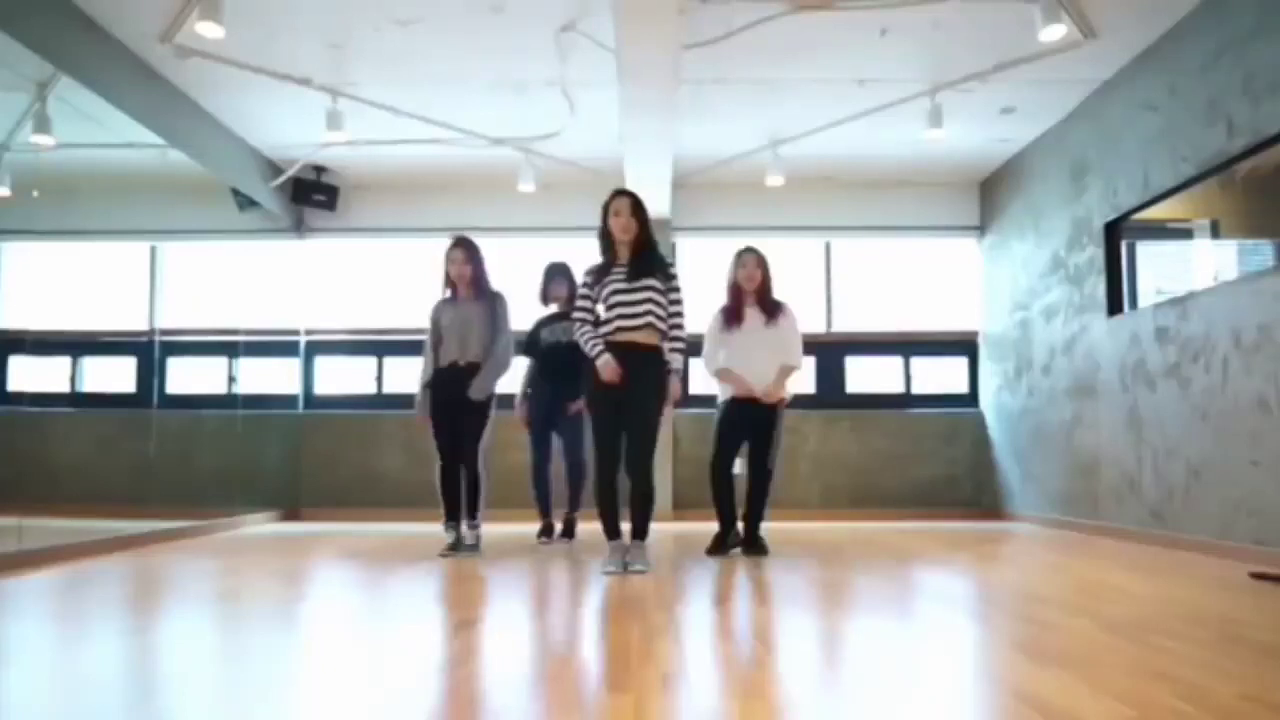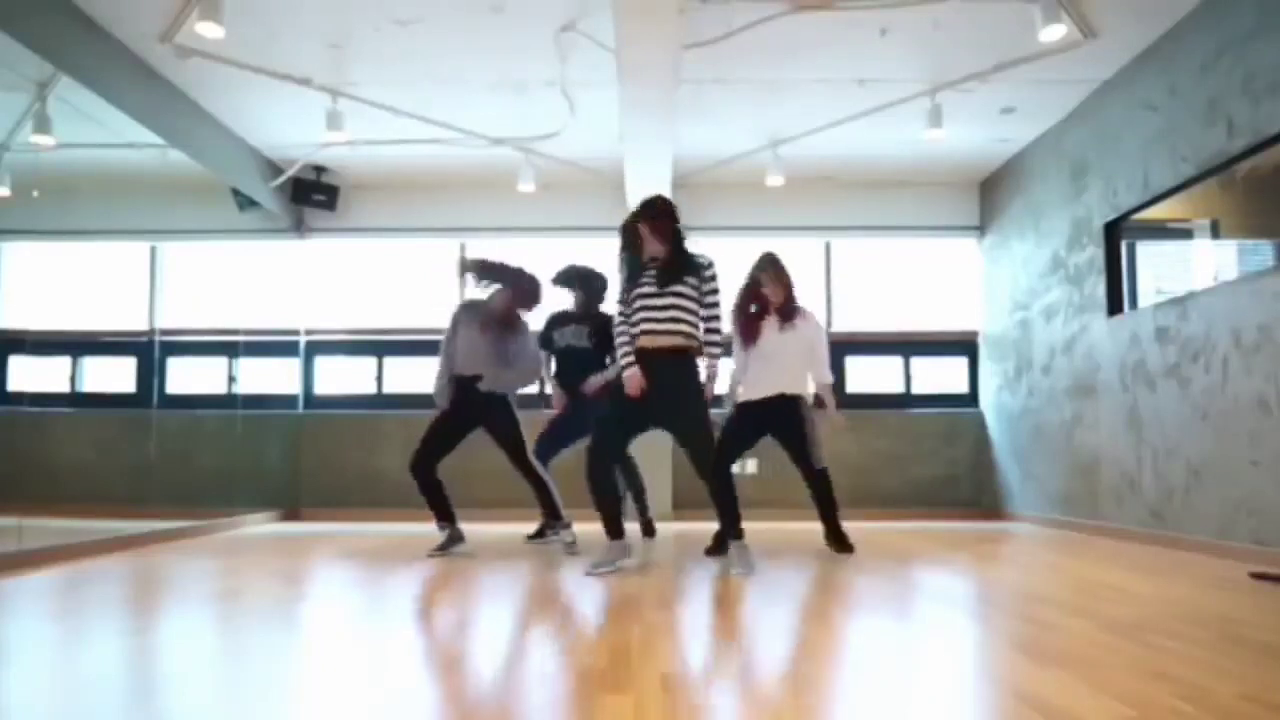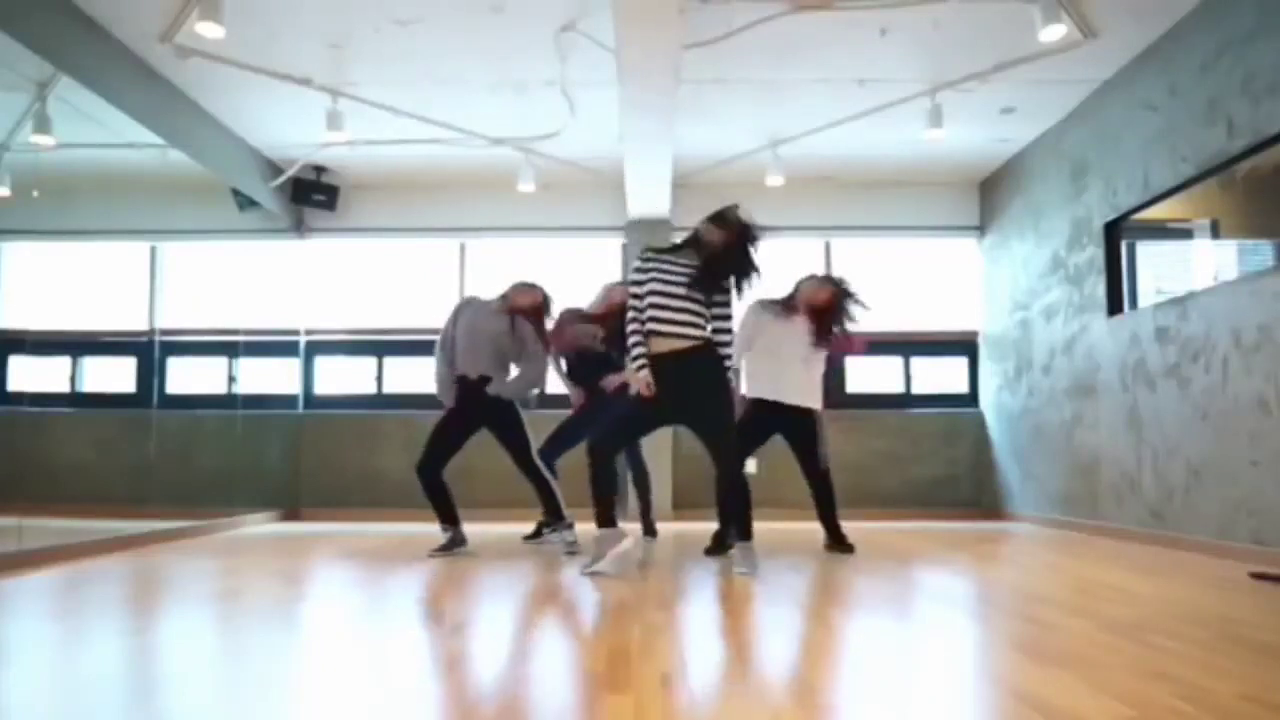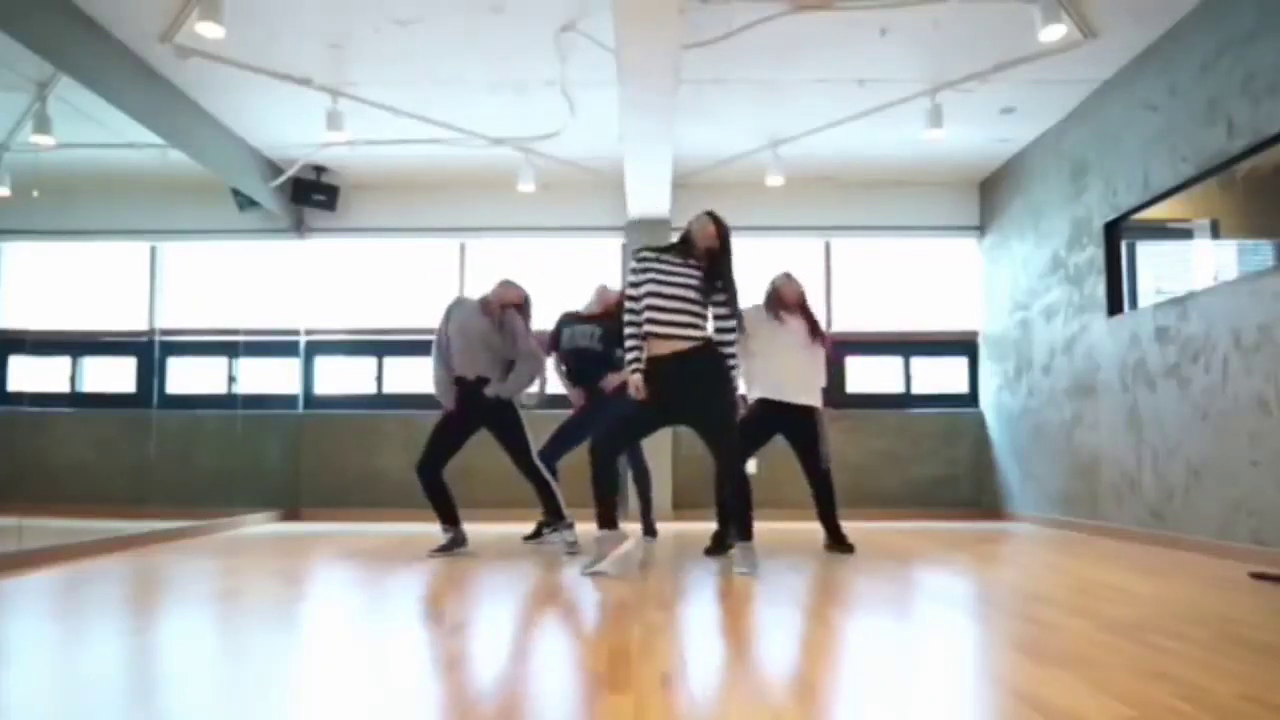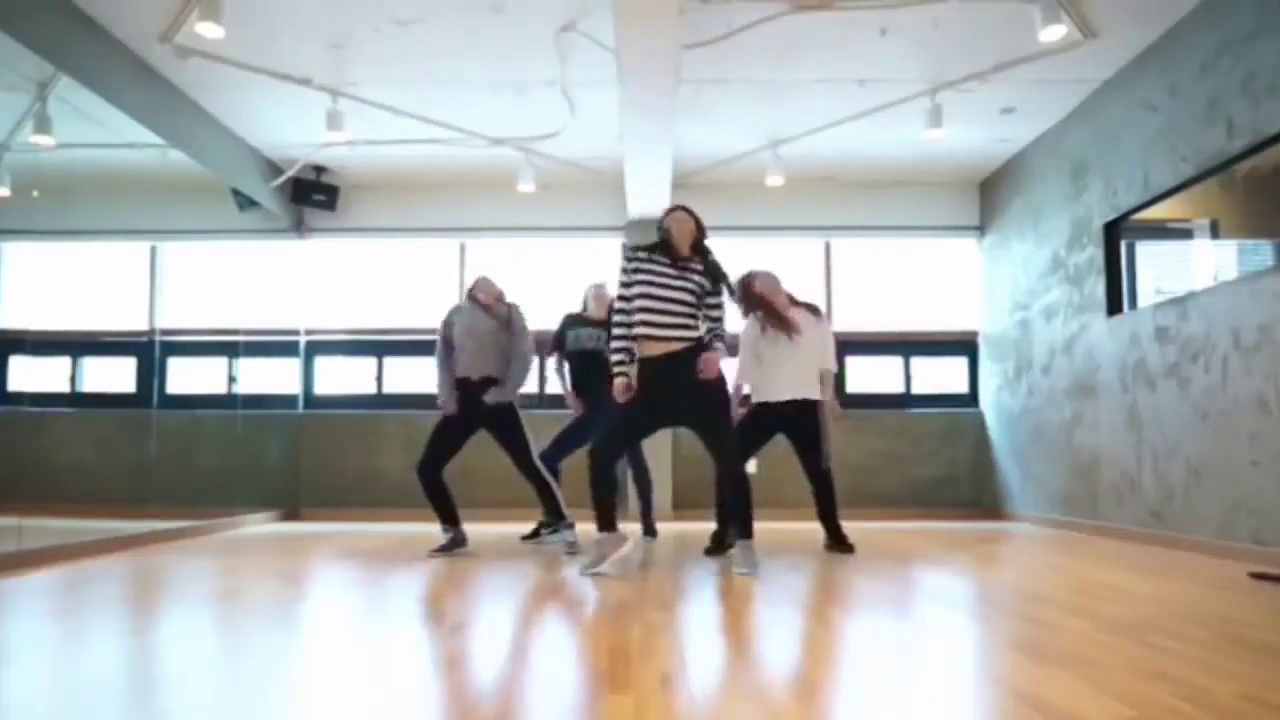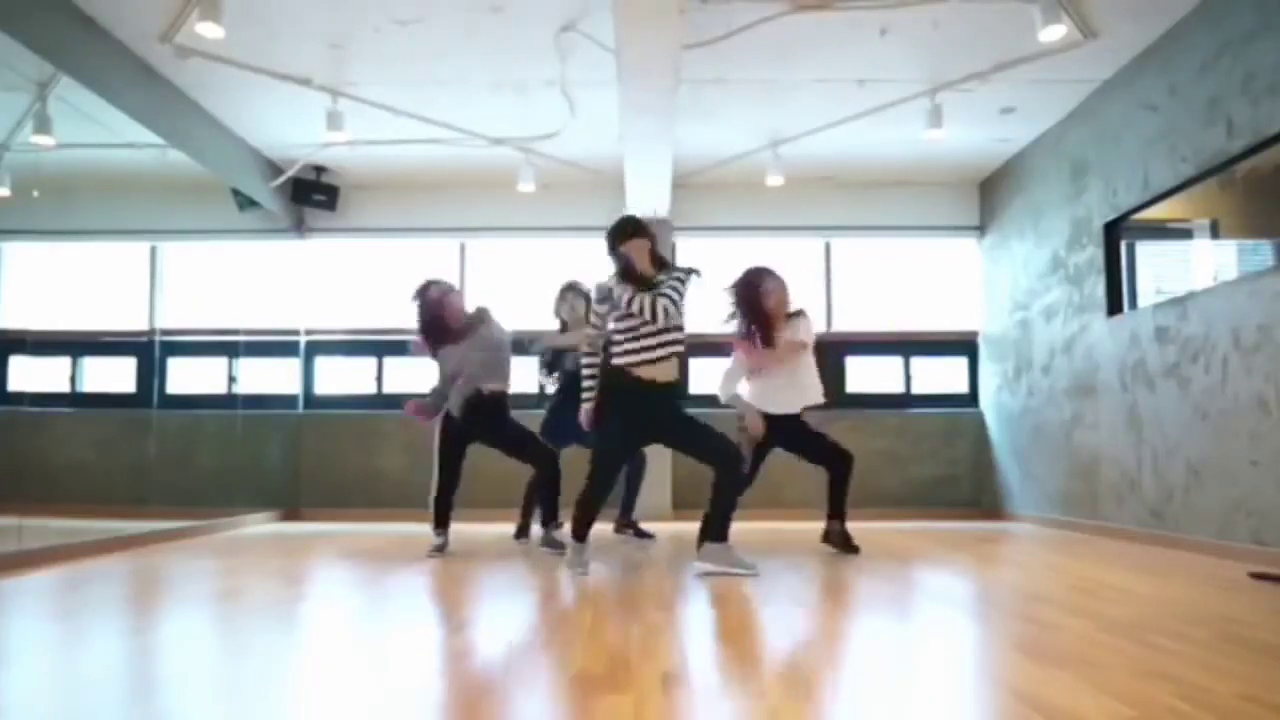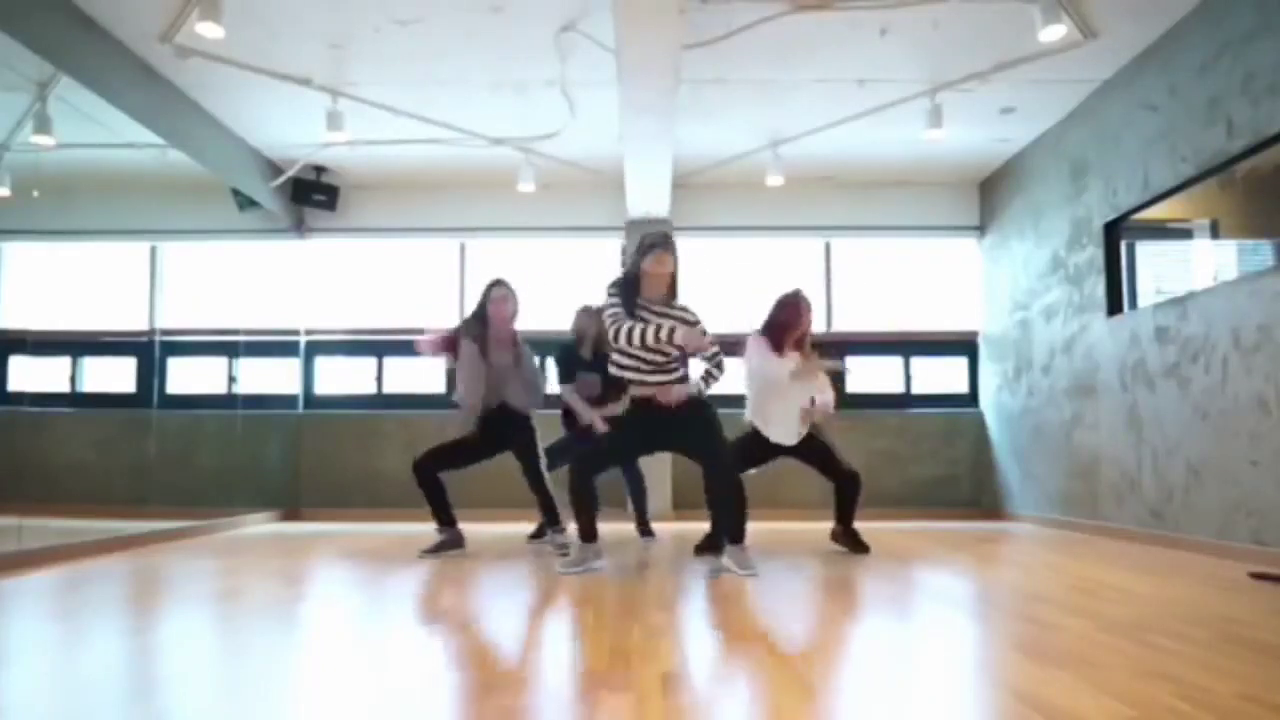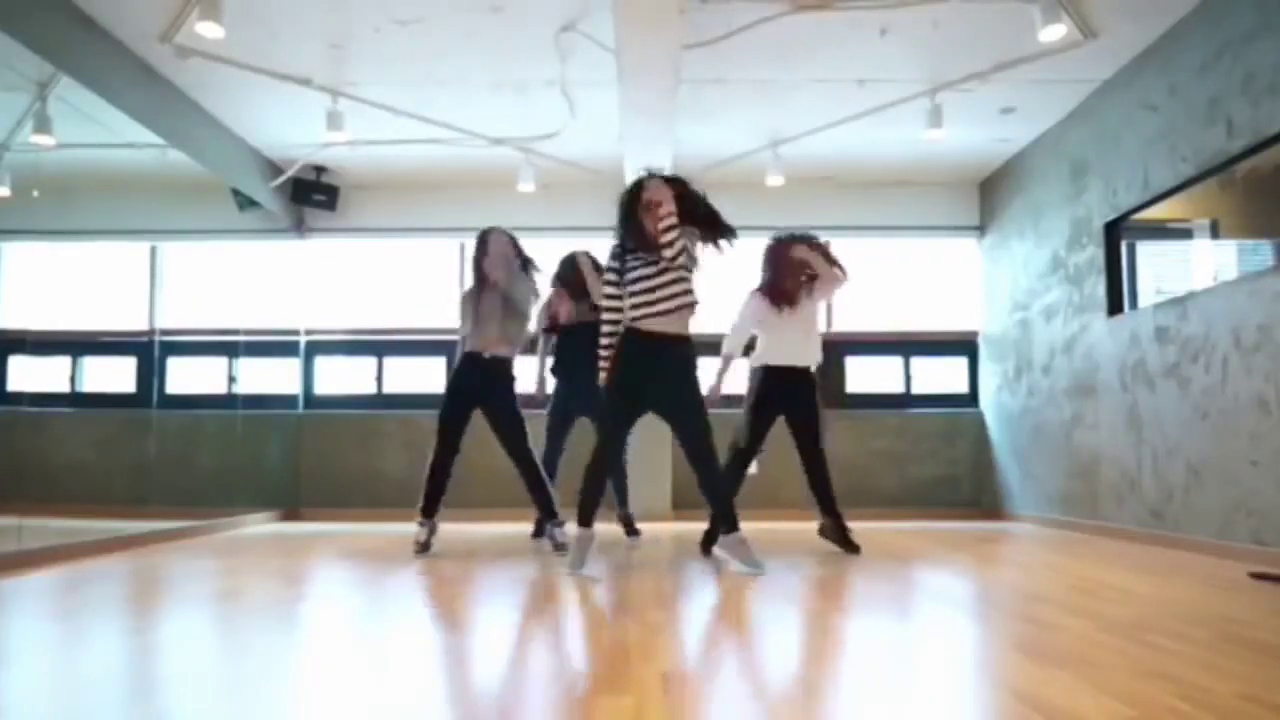
dt=0.4s
person 1, frame 1
left shoulder: (662, 268)
right shoulder: (595, 274)
left elbow: (676, 325)
right elbow: (581, 324)
left wrist: (675, 372)
right wrist: (600, 356)
left hip: (648, 366)
right hip: (609, 367)
left knee: (640, 462)
right knee: (607, 461)
left ankle: (638, 543)
right ankle: (614, 544)
person 1, frame 2
left shoulder: (699, 269)
right shoulder: (633, 274)
left elbow: (712, 324)
right elbow: (620, 326)
left wrist: (711, 374)
right wrist: (628, 368)
left hip: (677, 372)
right hip: (639, 375)
left knee: (706, 460)
right knee: (599, 456)
left ankle: (736, 543)
right ankle: (616, 543)
person 1, frame 3
left shoulder: (716, 276)
right shoulder: (648, 261)
left elbow: (723, 333)
right elbow: (633, 319)
left wrist: (727, 383)
right wrist: (639, 367)
left hip: (701, 370)
right hip: (657, 374)
left knee: (727, 459)
right knee: (601, 446)
left ankle: (743, 544)
right ankle: (608, 535)
person 1, frame 4
left shoulder: (713, 273)
right shoulder: (644, 260)
left elbow: (727, 332)
right elbow: (631, 319)
left wrist: (731, 386)
right wrist: (633, 370)
left hip: (703, 370)
right hip: (658, 375)
left knee: (729, 458)
right knee: (602, 446)
left ankle: (743, 545)
right ankle: (609, 536)
person 1, frame 5
left shoulder: (706, 272)
right shoulder: (636, 259)
left elbow: (716, 328)
right elbow: (621, 318)
left wrist: (716, 354)
right wrist: (620, 371)
left hip: (695, 372)
right hip: (651, 376)
left knee: (728, 458)
right knee: (601, 453)
left ankle: (743, 544)
right ankle: (609, 540)
person 1, frame 6
left shoulder: (674, 277)
right shoulder: (608, 292)
left elbow: (663, 313)
right elbow: (592, 349)
left wrist: (619, 293)
right wrist: (588, 400)
left hip: (664, 399)
right hip: (622, 396)
left knee: (731, 459)
right knee: (601, 477)
left ankle: (714, 547)
right ankle: (578, 544)
person 1, frame 7
left shoulder: (683, 315)
right shoulder: (619, 296)
left elbow: (716, 360)
right elbow: (621, 334)
left wrist: (692, 388)
right wrist: (673, 334)
left hip: (683, 411)
right hip: (642, 414)
left knee: (722, 470)
right knee: (582, 468)
left ankle: (735, 547)
right ankle: (588, 546)
person 1, frame 8
left shoulder: (687, 238)
right shoulder: (624, 250)
left elbow: (671, 253)
right elbow: (610, 310)
left wrist: (669, 206)
right wrist: (606, 364)
left hip: (676, 354)
right hip: (635, 351)
left knee: (702, 453)
right knee: (606, 449)
left ankle: (731, 537)
right ankle: (584, 534)
person 2, frame 1
left shoulder: (780, 312)
right shoulder: (724, 315)
left elbow: (793, 354)
right elbow: (710, 359)
left wrist: (777, 385)
right wrist: (736, 381)
left hip: (769, 400)
right hip: (735, 399)
left knee: (761, 467)
right knee: (720, 464)
left ankle: (752, 531)
right ankle: (727, 530)
person 2, frame 2
left shoulder: (804, 320)
right shoulder: (748, 322)
left elbow: (821, 365)
right elbow: (740, 364)
left wrist: (830, 406)
right wrist: (733, 390)
left hip: (789, 402)
right hip: (752, 403)
left knee: (813, 468)
right knee: (718, 462)
left ankle: (833, 530)
person 2, frame 3
left shoulder: (821, 332)
right shoulder: (762, 311)
left elbow: (815, 372)
right elbow: (737, 350)
left wrist: (814, 402)
left hip: (802, 408)
right hip: (763, 403)
left knee: (818, 472)
left ankle: (834, 534)
right ankle: (725, 533)
person 2, frame 4
left shoulder: (810, 327)
right shoulder: (754, 316)
left elbow: (816, 371)
right elbow: (735, 353)
left wrist: (815, 403)
left hip: (804, 407)
right hip: (766, 404)
left knee: (819, 471)
left ankle: (834, 534)
right ankle: (725, 532)
person 2, frame 5
left shoulder: (813, 316)
right shoulder: (757, 323)
left elbow: (827, 361)
right elbow: (745, 367)
left wrist: (828, 394)
right wrist: (734, 405)
left hip: (806, 405)
right hip: (767, 404)
left knee: (819, 470)
left ankle: (834, 533)
right ankle: (724, 532)
person 2, frame 6
left shoulder: (799, 322)
right shoulder: (750, 340)
left elbow: (797, 347)
right elbow: (726, 388)
left wrist: (762, 361)
right wrist: (748, 412)
left hip: (792, 419)
right hip: (762, 418)
left knee: (841, 460)
left ankle: (835, 528)
person 2, frame 7
left shoulder: (806, 354)
right shoulder: (759, 343)
left elbow: (825, 401)
right elbow: (785, 371)
left wrist: (814, 412)
right wrist: (817, 366)
left hip: (800, 434)
right hip: (763, 433)
left knee: (849, 478)
left ankle: (843, 529)
right ankle: (718, 533)
person 2, frame 8
left shoulder: (811, 293)
right shoulder: (760, 299)
left elbow: (836, 278)
right elbow: (734, 341)
left wrist: (809, 254)
right wrist: (718, 380)
left hip: (802, 379)
right hip: (770, 377)
left knee: (813, 454)
right knee: (743, 452)
left ankle: (832, 522)
right ankle: (718, 525)
person 3, frame 1
left shoulder: (493, 302)
right shoulder: (441, 308)
left elbow: (503, 348)
right elbow: (430, 352)
left wrist: (483, 383)
right wrist: (424, 393)
left hip: (475, 386)
right hip: (444, 385)
left knee: (470, 455)
right knee: (448, 459)
left ankle: (472, 528)
right ankle: (454, 531)
person 3, frame 2
left shoulder: (515, 327)
right shoulder: (468, 311)
left elbow: (531, 369)
right elbow: (447, 359)
left wrist: (492, 384)
right wrist: (444, 395)
left hip: (493, 400)
right hip: (460, 398)
left knee: (524, 462)
right knee: (420, 464)
left ankle: (561, 528)
right ankle: (450, 530)
person 3, frame 3
left shoulder: (520, 327)
right shoulder: (468, 307)
left elbow: (536, 369)
right elbow: (444, 349)
left wrist: (503, 389)
right wrist: (447, 390)
left hip: (495, 400)
right hip: (463, 399)
left knee: (530, 464)
right knee: (427, 467)
left ankle: (563, 529)
right ankle: (454, 533)
person 3, frame 4
left shoulder: (509, 319)
right shoulder: (458, 307)
left elbow: (533, 362)
right elbow: (440, 352)
left wrist: (503, 389)
right wrist: (445, 392)
left hip: (493, 399)
right hip: (462, 400)
left knee: (529, 464)
right knee: (427, 467)
left ankle: (563, 528)
right ankle: (454, 533)
person 3, frame 5
left shoulder: (510, 314)
right shoulder: (458, 314)
left elbow: (523, 356)
right elbow: (444, 359)
left wrist: (505, 392)
right wrist: (447, 397)
left hip: (494, 399)
right hip: (463, 399)
left knee: (529, 465)
right knee: (427, 468)
left ankle: (564, 528)
right ankle: (454, 533)
person 3, frame 6
left shoulder: (484, 323)
right shoulder: (443, 342)
left elbow: (497, 345)
right wrist: (427, 405)
left hip: (493, 412)
right hip: (458, 416)
left knee: (547, 459)
right knee: (446, 480)
left ankle: (549, 530)
right ankle: (441, 535)
person 3, frame 7
left shoulder: (520, 346)
right shoulder: (471, 338)
left elbow: (534, 394)
right elbow: (469, 372)
left hip: (515, 422)
right hip: (483, 426)
left knee: (533, 472)
right knee: (423, 467)
left ankle: (555, 530)
right ankle: (450, 533)
person 3, frame 8
left shoulder: (521, 286)
right shoulder: (472, 296)
left elbow: (516, 294)
left hip: (498, 375)
right hip: (468, 371)
left knee: (521, 453)
right knee: (445, 450)
left ankle: (553, 524)
right ankle: (427, 522)
person 4, frame 1
right shoulder: (541, 325)
right elbow: (533, 363)
left wrist: (586, 395)
right wrist: (522, 397)
left hip: (570, 399)
right hip: (541, 399)
left knee: (574, 455)
right knee: (540, 460)
left ankle: (570, 517)
right ankle: (546, 521)
person 4, frame 2
left shoulder: (602, 322)
right shoulder: (556, 321)
right elbow: (546, 360)
left wrist: (602, 378)
right wrist: (554, 388)
left hip: (599, 400)
right hip: (572, 403)
left knee: (620, 458)
right knee: (540, 453)
left ankle: (645, 519)
right ankle: (550, 522)
person 4, frame 3
left shoulder: (616, 326)
right shoulder: (569, 318)
right elbow: (555, 355)
left wrist: (621, 377)
right wrist: (570, 386)
left hip: (615, 399)
right hip: (589, 403)
left knee: (634, 459)
right knee: (544, 456)
left ankle: (647, 520)
person 4, frame 4
left shoulder: (614, 323)
right shoulder: (566, 321)
right elbow: (557, 359)
left wrist: (620, 375)
right wrist: (569, 387)
left hip: (616, 399)
right hip: (588, 403)
left knee: (635, 459)
right knee: (546, 457)
left ankle: (647, 520)
right ankle: (550, 520)
person 4, frame 5
right shoulder: (570, 322)
right elbow: (558, 360)
right wrist: (568, 394)
left hip: (617, 404)
right hip: (589, 407)
left knee: (636, 461)
right knee: (547, 459)
left ankle: (648, 521)
right ankle: (550, 521)
person 4, frame 6
right shoulder: (558, 341)
right elbow: (546, 373)
right wrist: (552, 382)
right hip: (562, 415)
left knee: (636, 459)
left ankle: (625, 521)
right ankle: (524, 523)
person 4, frame 7
left shoulder: (609, 358)
right shoulder: (566, 353)
left elbow: (626, 401)
right elbow: (566, 392)
left wrist: (597, 413)
right wrist: (591, 418)
left hip: (609, 429)
right hip: (578, 432)
left knee: (631, 470)
left ankle: (642, 522)
person 4, frame 8
left shoulder: (595, 301)
right shoulder: (557, 300)
left elbow: (599, 297)
right elbow: (545, 337)
left wrist: (585, 262)
right wrist: (541, 377)
left hip: (598, 384)
right hip: (567, 386)
right knee: (551, 452)
left ankle: (625, 514)
right ankle: (544, 517)
